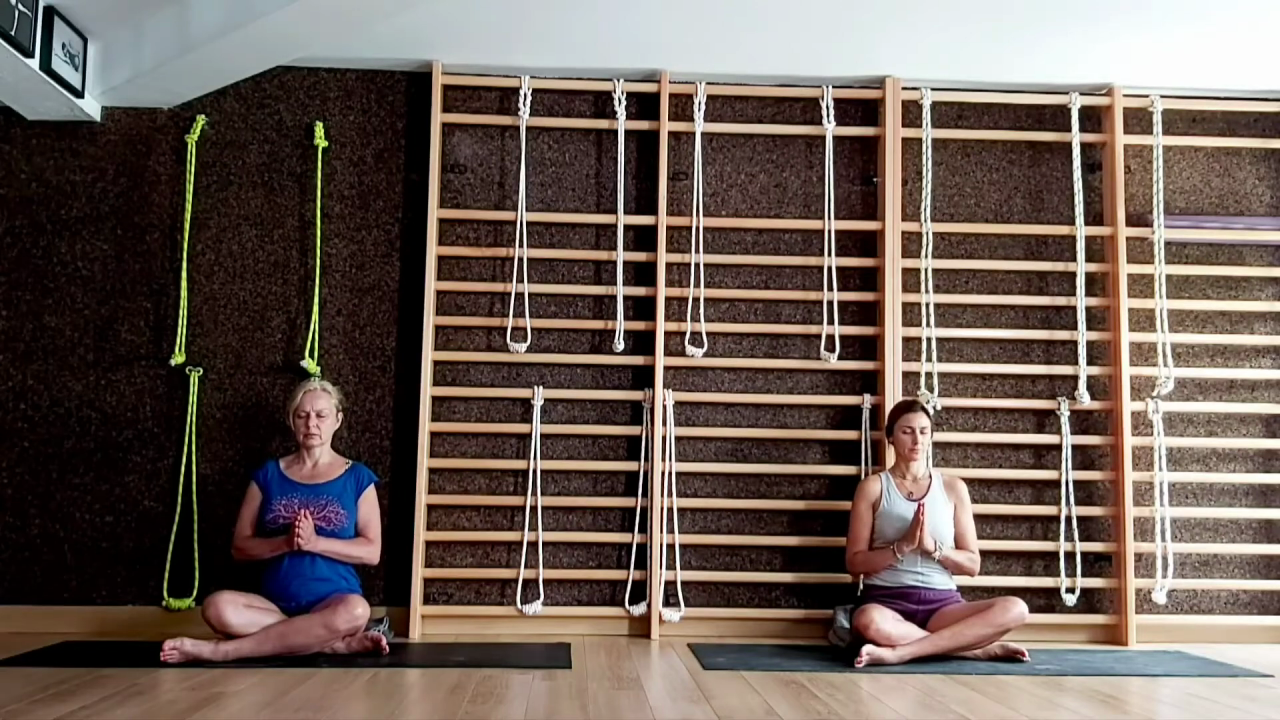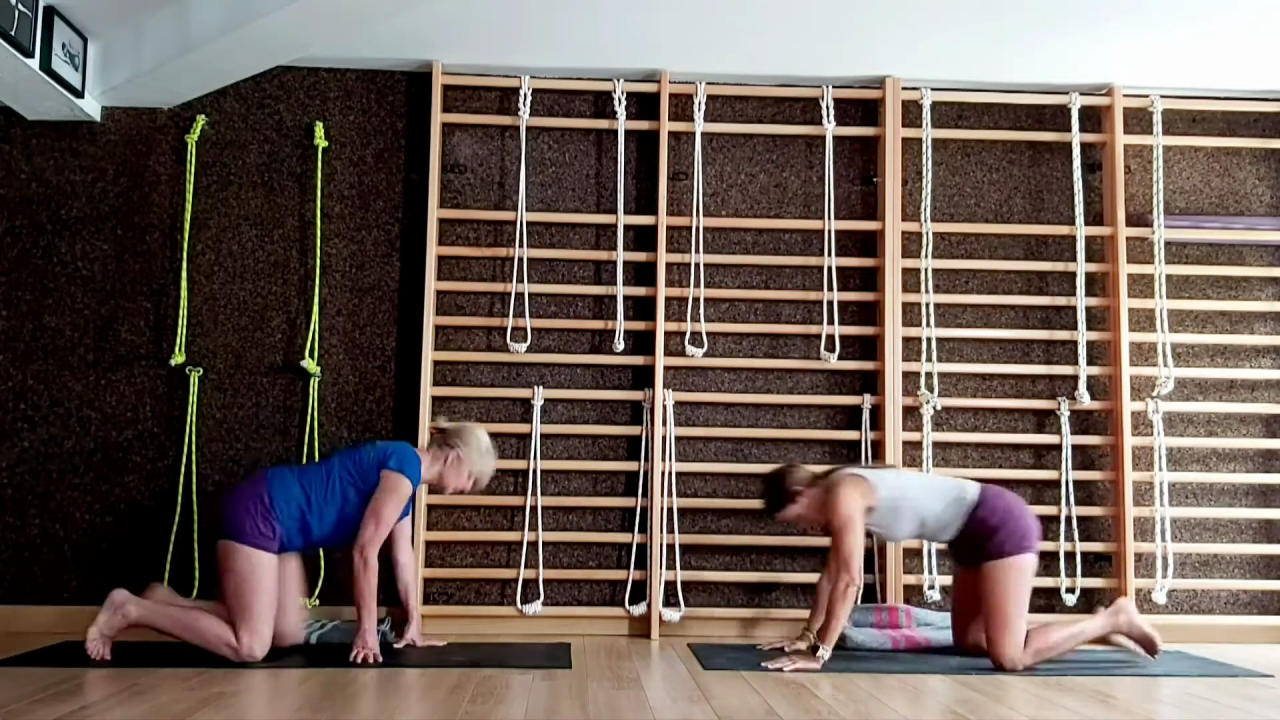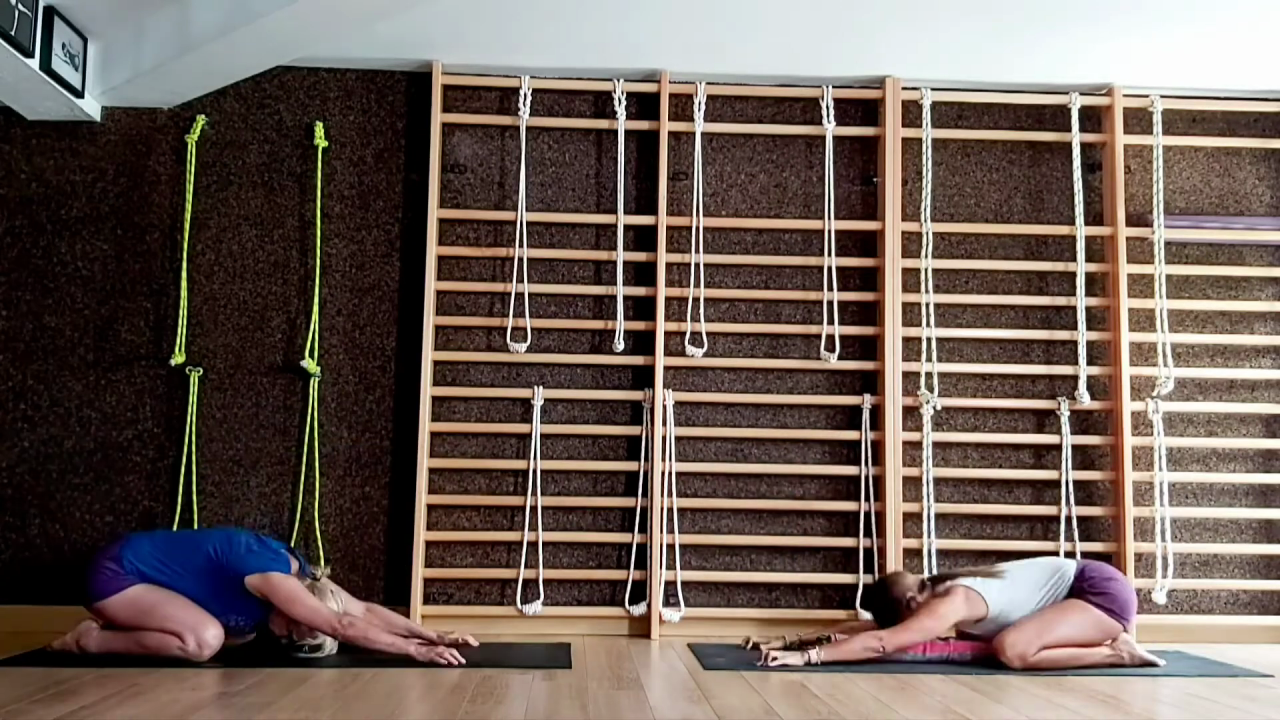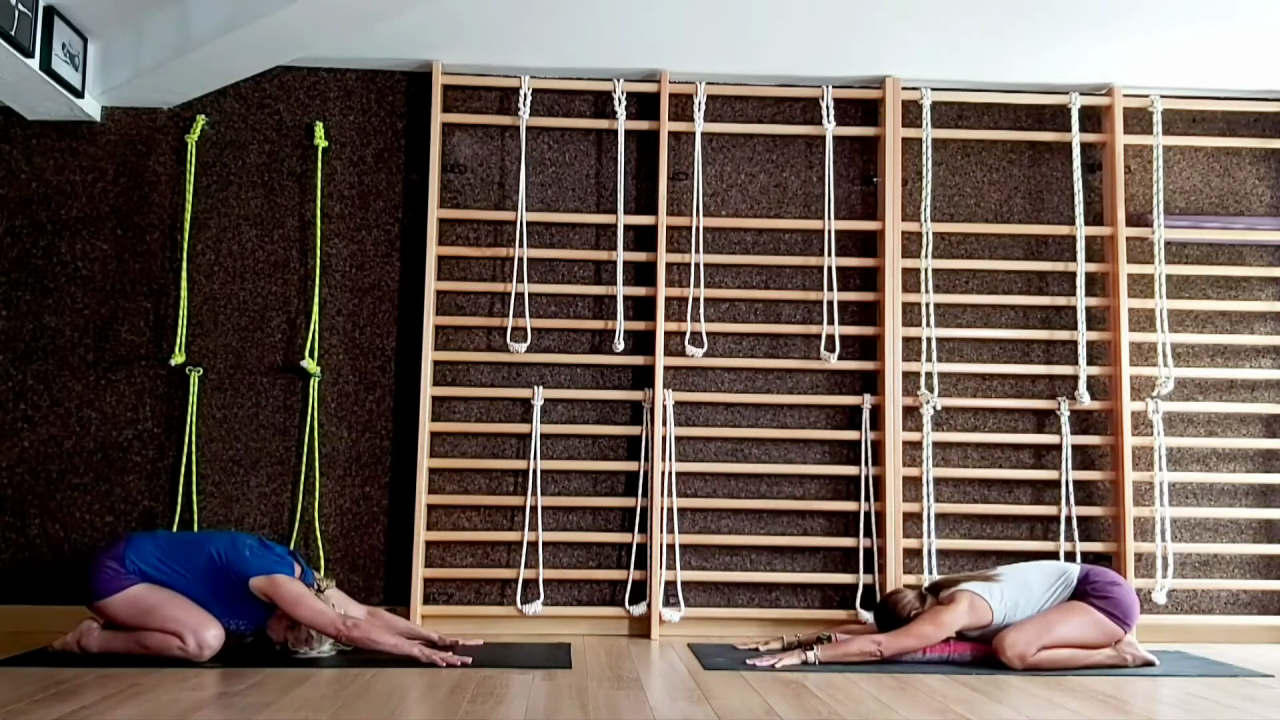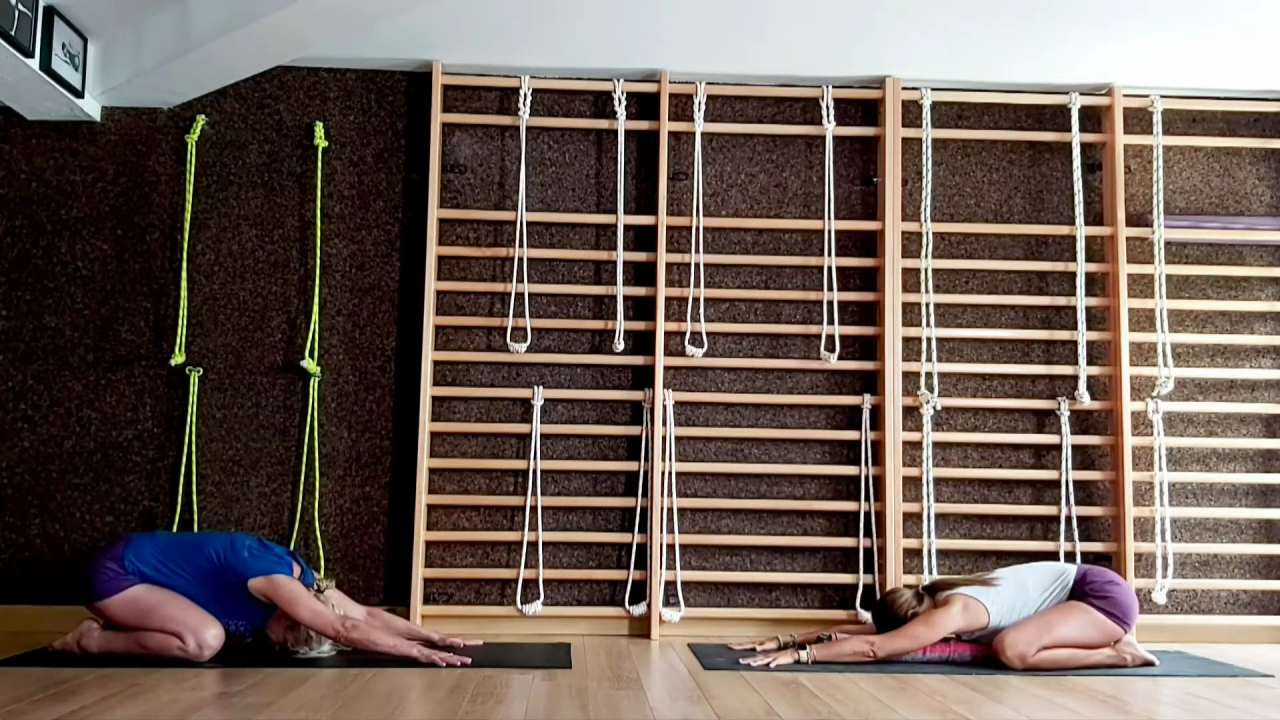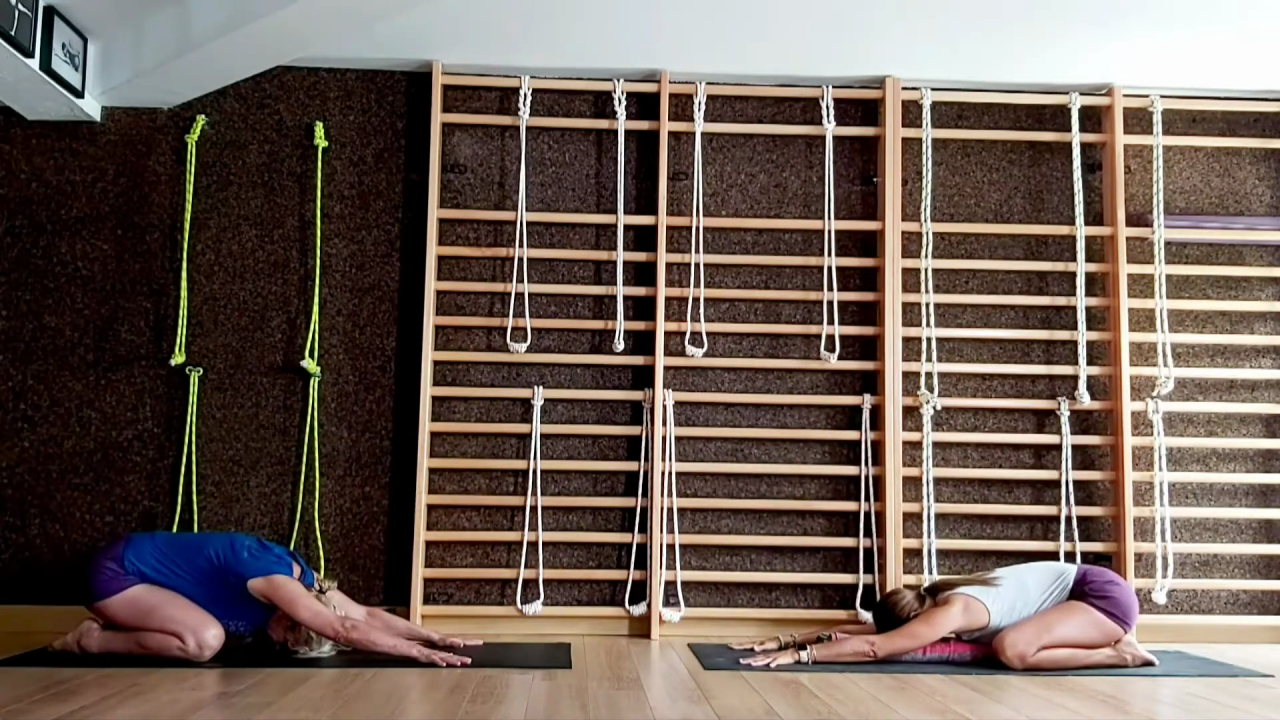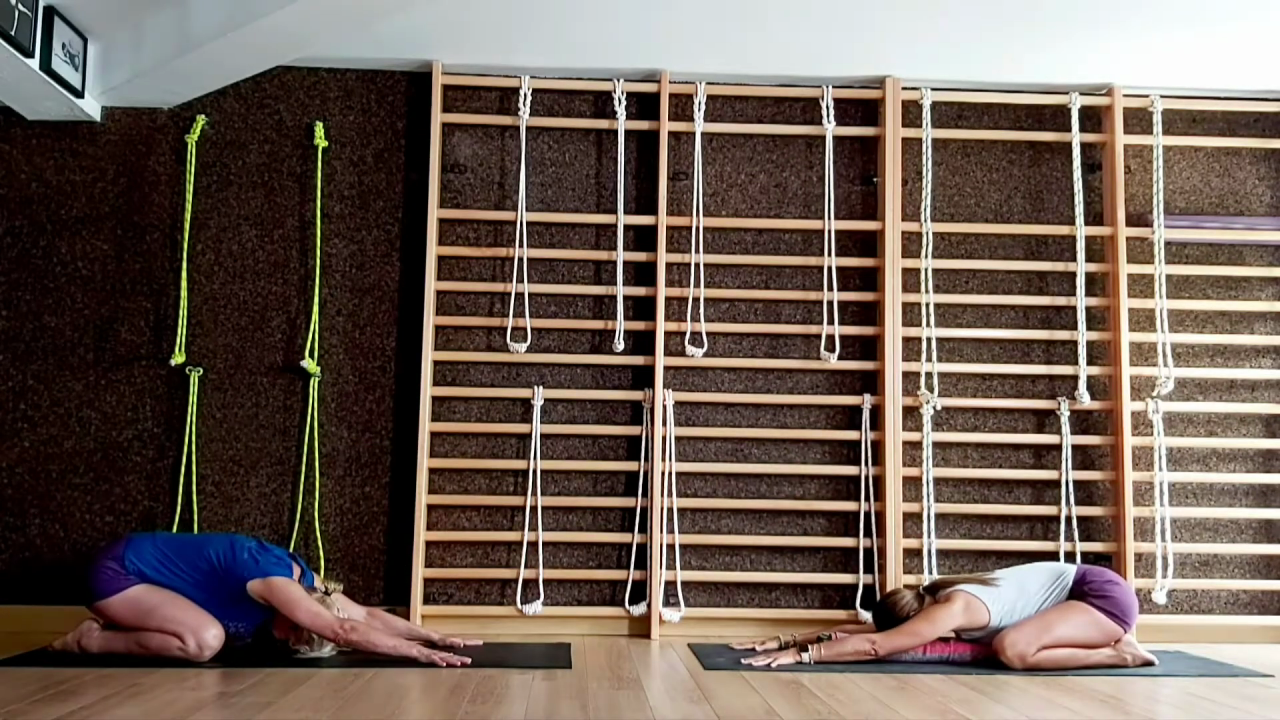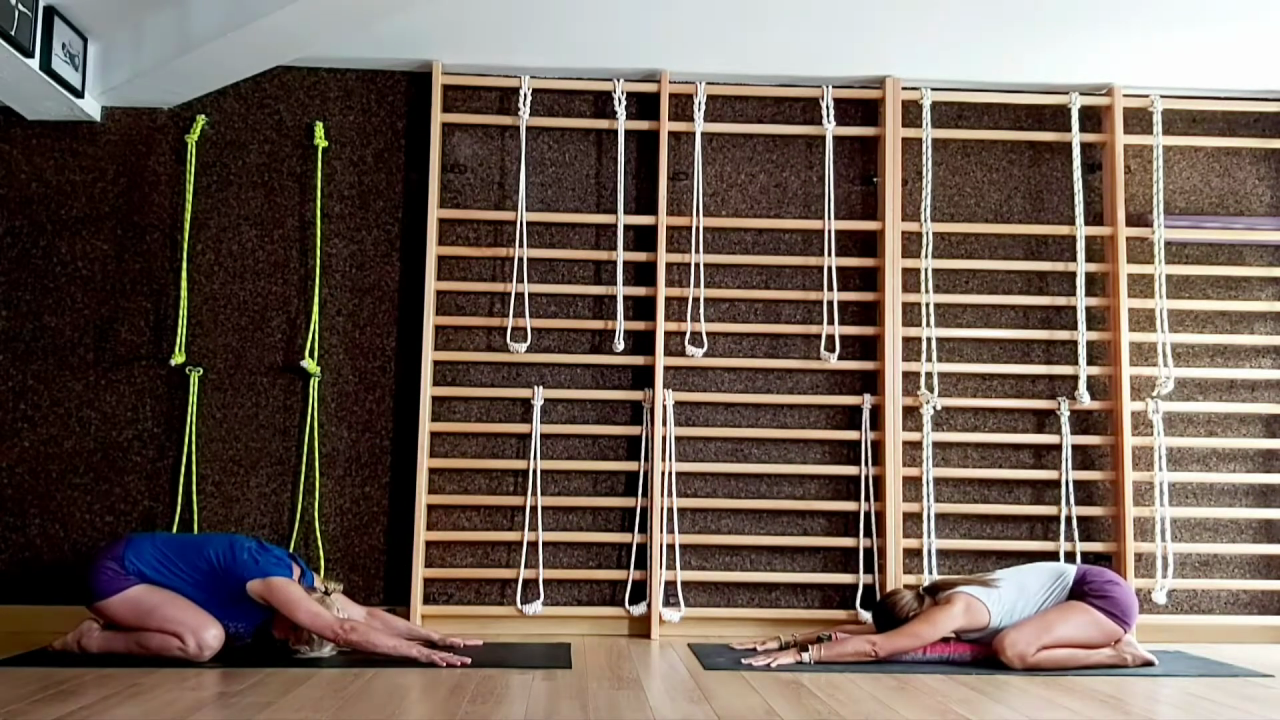
dt=0.2s
person 1, frame 1
left shoulder: (358, 478)
right shoulder: (268, 475)
left elbow: (372, 551)
right elbow: (240, 547)
left wrist: (315, 542)
right wrist: (285, 543)
left hip: (332, 602)
right hip: (274, 604)
left knee: (354, 612)
right knee: (219, 607)
left ankle: (219, 651)
right ankle: (338, 643)
person 1, frame 2
left shoulder: (398, 477)
right shoulder: (405, 465)
left elbow: (403, 556)
right elbow: (365, 552)
left wrist: (413, 623)
right wrist: (365, 633)
left hip: (278, 523)
right hip: (261, 511)
left knee: (289, 633)
right knee: (248, 648)
left ankle: (165, 603)
right ankle: (132, 610)
person 1, frame 3
left shoulder: (293, 572)
right shoulder: (269, 574)
left elbow: (364, 609)
right elbow: (342, 626)
left wrist: (430, 635)
right wrist: (415, 648)
left hip: (140, 567)
right hip: (116, 574)
left knee: (239, 635)
right knee: (204, 640)
left ankle: (117, 631)
right ankle: (91, 640)
person 1, frame 4
left shoulder: (298, 575)
right shoulder: (275, 578)
left elbow: (368, 614)
right elbow: (347, 628)
left wrist: (435, 637)
right wrist: (420, 651)
left hip: (140, 563)
right hip: (117, 573)
left knee: (233, 631)
right knee: (204, 640)
left ankle: (123, 625)
right ankle: (93, 639)
person 1, frame 5
left shoulder: (298, 575)
right shoulder: (273, 578)
left elbow: (367, 613)
right elbow: (346, 629)
left wrist: (435, 636)
right wrist: (420, 651)
left hip: (140, 563)
right hip: (117, 572)
left knee: (232, 631)
right knee: (204, 640)
left ankle: (119, 625)
right ankle: (92, 640)
person 1, frame 6
left shoulder: (297, 575)
right shoulder: (273, 578)
left elbow: (366, 613)
right elbow: (345, 629)
left wrist: (436, 636)
right wrist: (421, 651)
left hip: (140, 563)
right hip: (117, 572)
left knee: (234, 630)
right knee: (204, 640)
left ankle: (119, 626)
right ankle: (92, 640)
person 1, frame 7
left shoulder: (299, 576)
right shoulder: (273, 581)
left elbow: (366, 614)
right elbow: (345, 631)
left wrist: (436, 637)
right wrist: (420, 653)
left hip: (140, 562)
right hip: (117, 572)
left knee: (236, 632)
right knee: (205, 641)
left ankle: (119, 627)
right ankle: (93, 640)
person 1, frame 8
left shoulder: (299, 576)
right shoulder: (273, 580)
left elbow: (367, 615)
right elbow: (345, 631)
left wrist: (436, 637)
right wrist: (419, 653)
left hip: (140, 564)
right hip: (117, 572)
left knee: (236, 631)
right knee: (205, 641)
left ankle: (119, 627)
right ankle: (92, 640)
person 2, frame 1
left shoulder: (953, 487)
right shoulder: (873, 487)
left elbow: (972, 564)
right elbow: (855, 562)
left wrist: (933, 547)
right wrist: (904, 546)
left hip: (941, 603)
right hip: (886, 601)
left knee: (1015, 608)
right knee: (869, 622)
left ankle: (899, 652)
right ankle: (982, 649)
person 2, frame 2
left shoulder: (841, 492)
right shoulder: (834, 491)
left elbow: (848, 579)
right elbow: (833, 572)
left wrist: (820, 651)
right wrist: (809, 634)
left hip: (1000, 521)
right hip: (973, 529)
left knee: (1010, 657)
right knee: (968, 640)
left ankle: (1115, 617)
person 2, frame 3
left shoulder: (954, 602)
right shoulder: (926, 593)
left elbow: (884, 643)
right elbow: (891, 630)
left wrist: (810, 655)
right wrist: (811, 642)
left hip: (1104, 590)
right hip: (1079, 586)
left knee: (1014, 650)
left ankle: (1119, 651)
right ankle: (1108, 640)
person 2, frame 4
left shoulder: (956, 610)
right shoulder: (936, 601)
left elbow: (880, 647)
right elbow: (868, 629)
left wrist: (804, 654)
right wrist: (796, 640)
left hip: (1106, 594)
right hip: (1081, 589)
left knee: (1013, 650)
left ankle: (1120, 653)
right ankle: (1110, 640)
person 2, frame 5
left shoulder: (949, 613)
right shoulder: (933, 602)
left elbow: (874, 648)
right elbow: (859, 631)
left wrist: (799, 654)
right wrist: (786, 641)
left hip: (1104, 593)
right hip: (1083, 588)
left knee: (1013, 650)
left ankle: (1119, 654)
right ankle: (1111, 641)
person 2, frame 6
left shoulder: (951, 611)
right shoulder: (935, 601)
left elbow: (873, 647)
right elbow: (859, 629)
left wrist: (799, 654)
right wrist: (787, 640)
left hip: (1103, 593)
right hip: (1084, 588)
left knee: (1012, 649)
left ankle: (1120, 654)
right ankle: (1113, 641)
person 2, frame 7
left shoulder: (952, 610)
right shoulder: (932, 600)
left elbow: (874, 645)
right elbow: (858, 628)
left wrist: (801, 653)
right wrist: (787, 640)
left hip: (1103, 593)
right hip: (1084, 587)
left knee: (1012, 650)
left ankle: (1119, 654)
right ankle: (1110, 642)
person 2, frame 8
left shoulder: (952, 611)
right shoulder: (934, 601)
left elbow: (874, 647)
right elbow: (858, 629)
left wrist: (801, 654)
right wrist: (788, 640)
left hip: (1103, 593)
right hip: (1084, 587)
left knee: (1012, 651)
left ankle: (1119, 654)
right ankle: (1110, 642)
